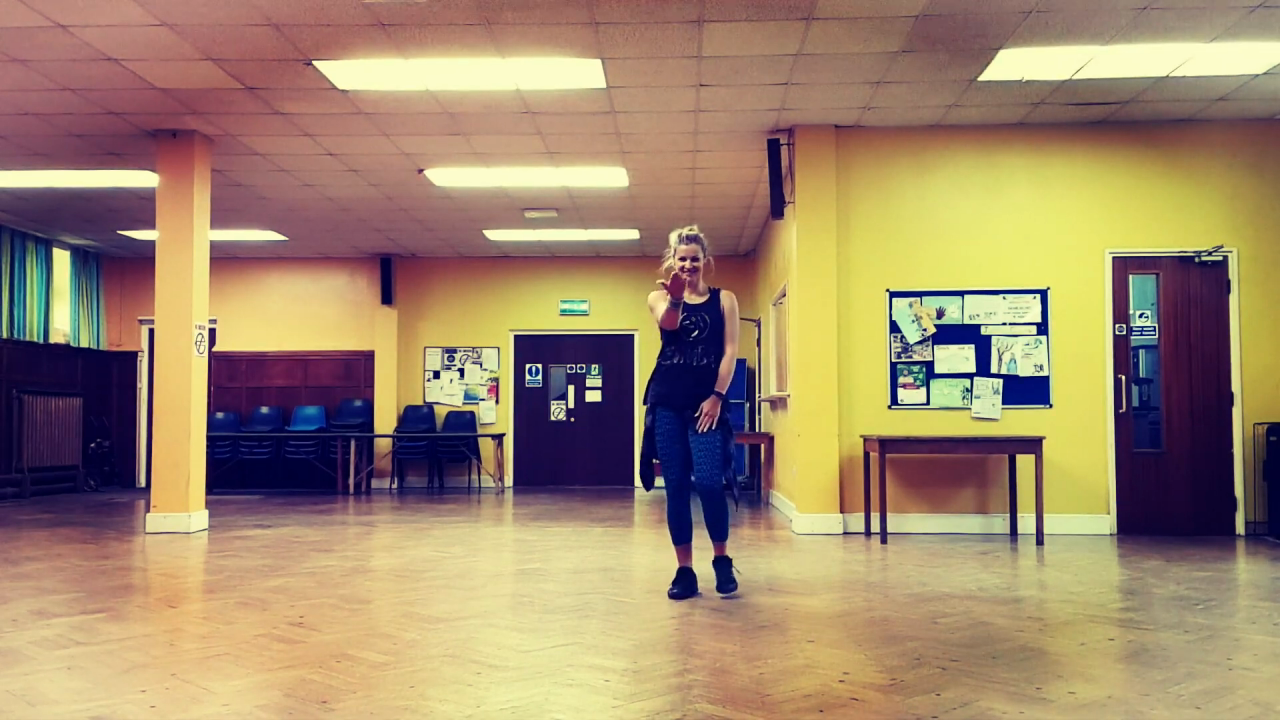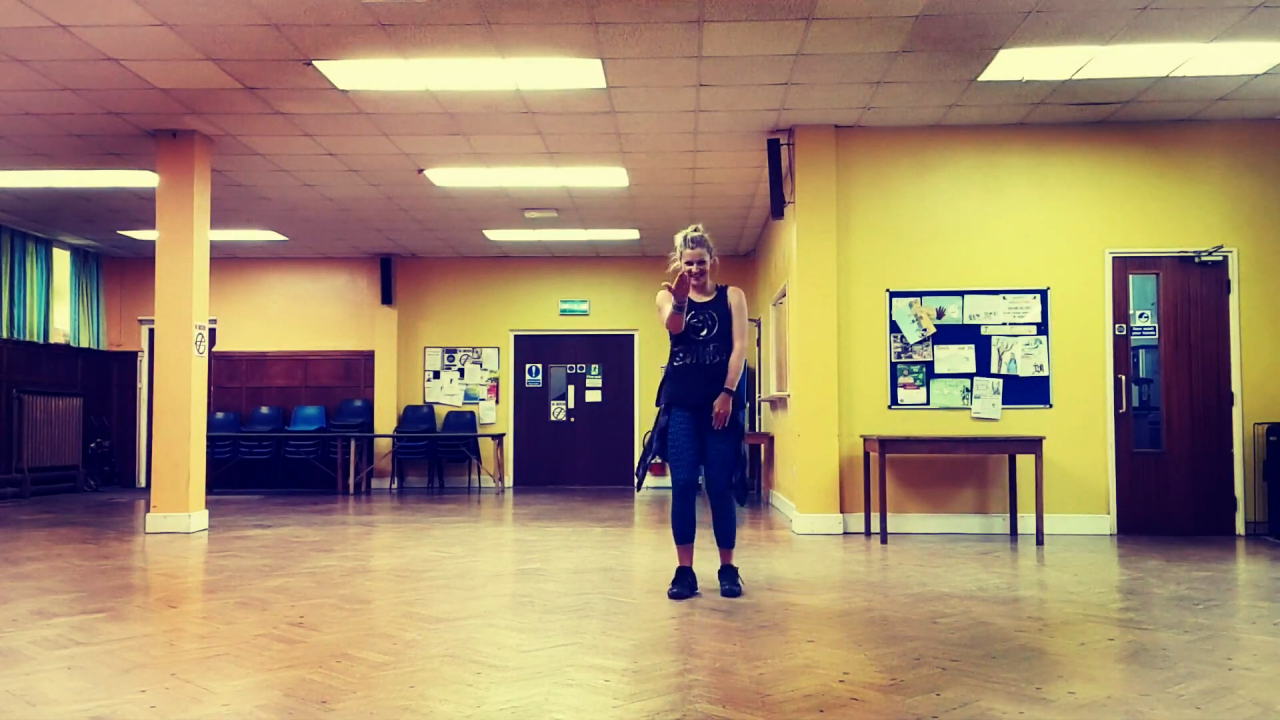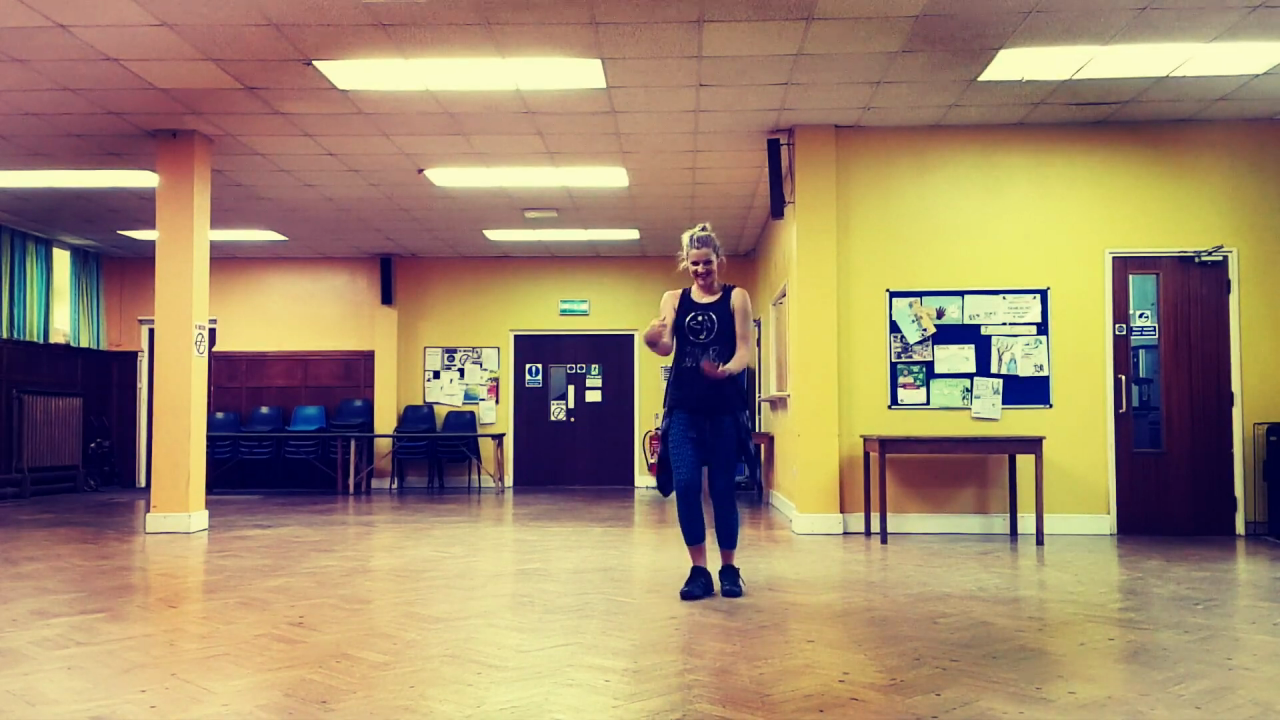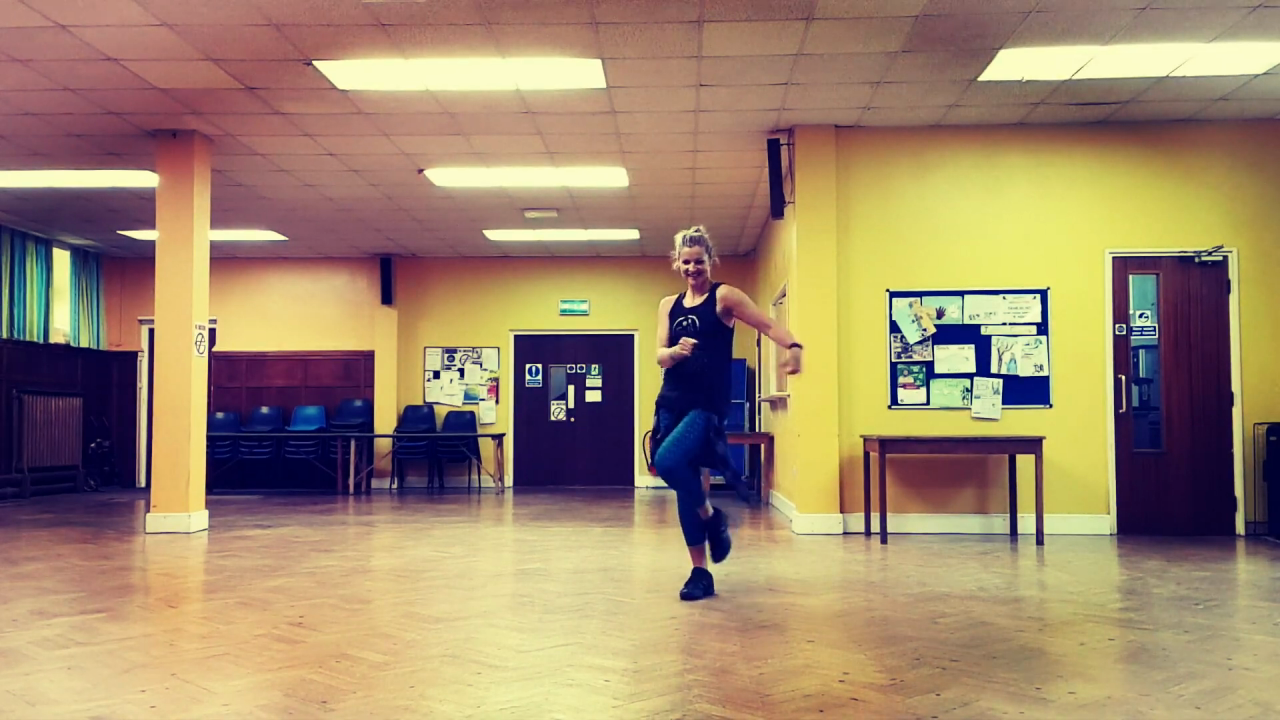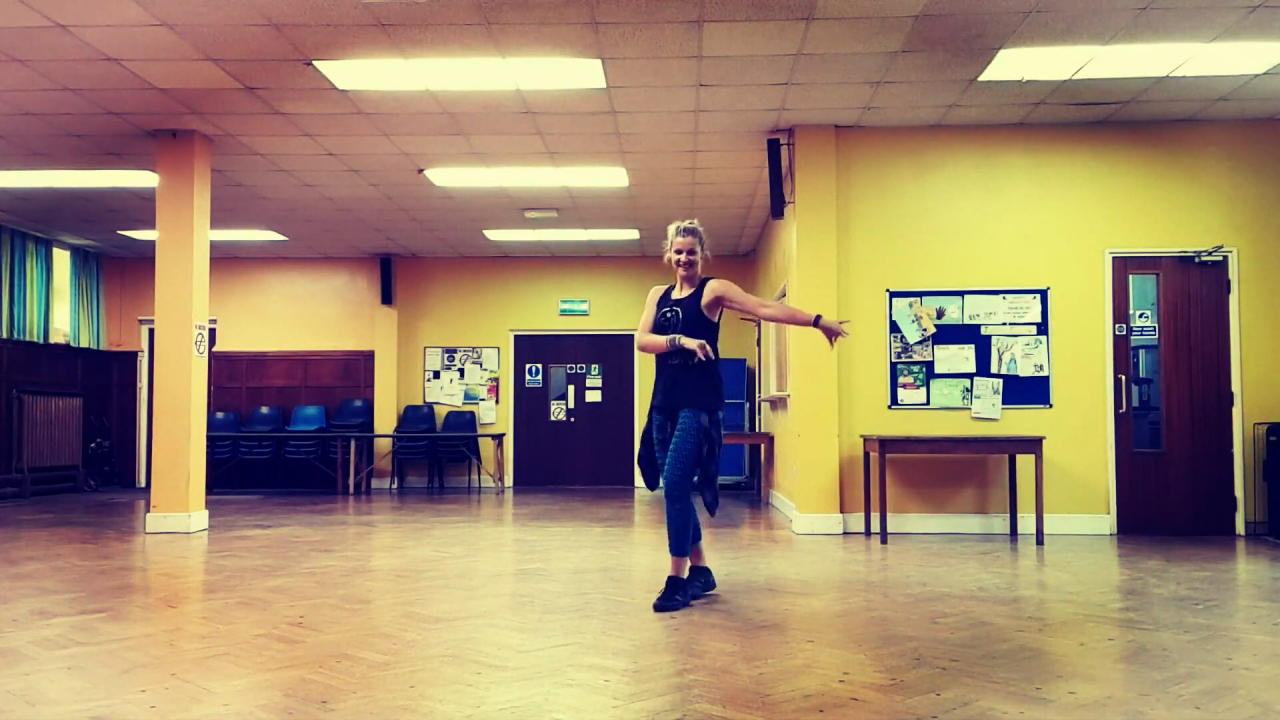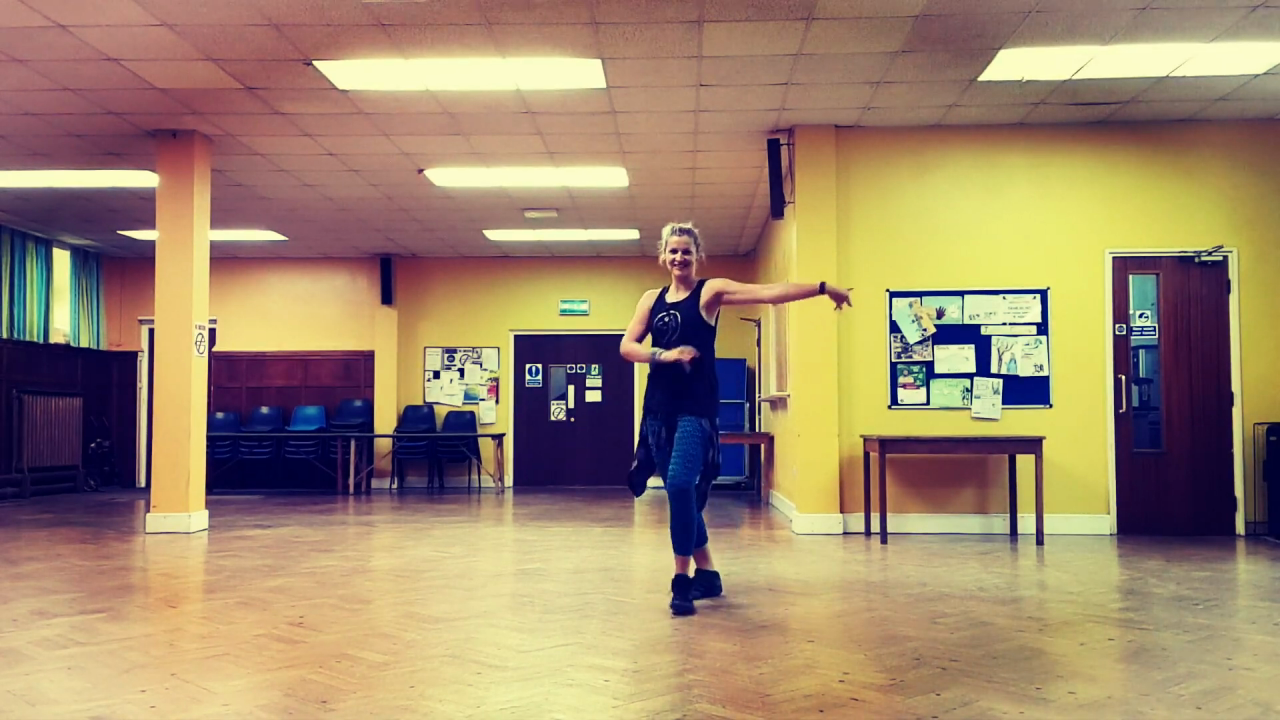
dt=0.3s
person 1, frame 1
left shoulder: (724, 299)
right shoulder: (659, 297)
left elbow: (730, 351)
right elbow: (668, 322)
left wrist: (717, 397)
right wrist: (676, 299)
left hip: (707, 400)
right hip: (667, 401)
left knee: (710, 484)
right knee: (676, 487)
left ankle: (722, 560)
right ankle: (684, 570)
person 1, frame 2
left shoulder: (732, 296)
right shoulder: (667, 296)
left elbow: (740, 347)
right elbow: (673, 326)
left wrist: (728, 393)
right wrist: (680, 300)
left hip: (719, 399)
right hip: (680, 401)
left knee: (720, 486)
right knee: (683, 485)
left ankle: (728, 569)
right ankle: (684, 570)
person 1, frame 3
left shoulder: (736, 297)
right shoulder: (673, 299)
left elbow: (746, 350)
right elbow: (664, 349)
left wrist: (728, 370)
right wrist: (653, 337)
left hip: (725, 406)
right hip: (683, 404)
left knee: (723, 486)
right knee: (685, 485)
left ankle: (729, 569)
right ankle: (699, 571)
person 1, frame 4
left shoulder: (724, 296)
right shoulder: (668, 304)
left elbow: (768, 326)
right elbow: (662, 356)
left wrist: (792, 347)
right wrist: (674, 352)
left hip: (707, 404)
right hip: (671, 403)
left knee: (670, 462)
right knee: (684, 480)
left ankle: (708, 515)
right ankle: (700, 572)
person 1, frame 5
left shoulder: (713, 290)
right shoulder: (658, 295)
left elbow: (765, 309)
right elbow: (642, 340)
left wrist: (818, 320)
right wrist: (682, 340)
left hip: (699, 401)
right hip: (665, 402)
left knee: (676, 483)
right knee: (674, 487)
left ankle: (677, 580)
right ankle: (699, 569)
person 1, frame 6
left shoulder: (710, 291)
right shoulder: (651, 299)
left elbow: (769, 293)
right elbow: (627, 346)
left wrist: (823, 288)
right wrist: (664, 354)
left hip: (696, 405)
right hip: (659, 407)
left knee: (681, 484)
right knee: (681, 493)
left ankle: (682, 578)
right ankle: (707, 573)
